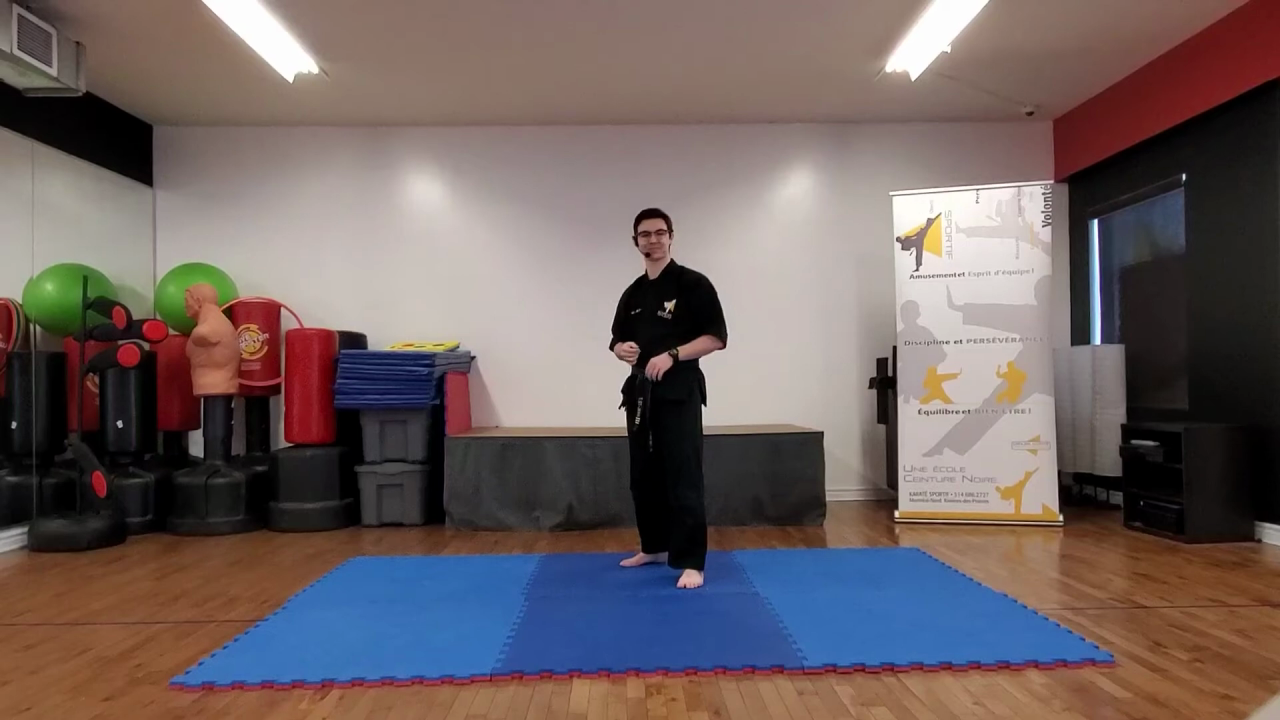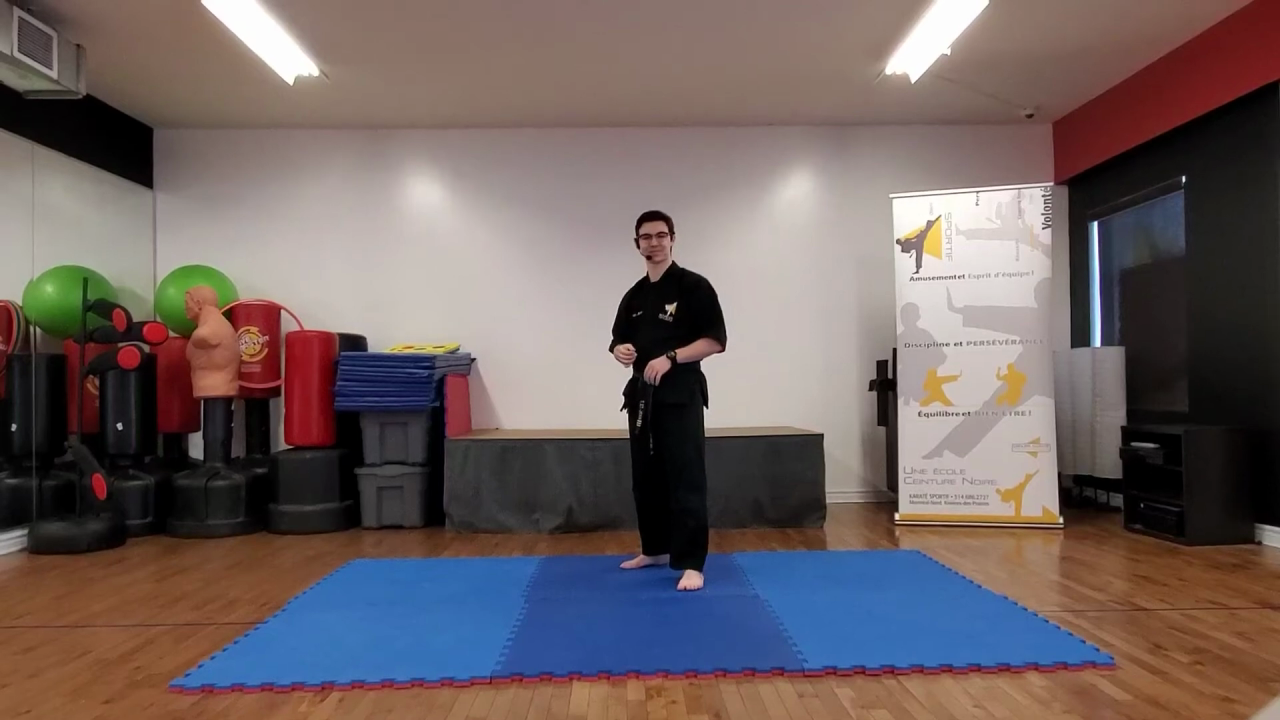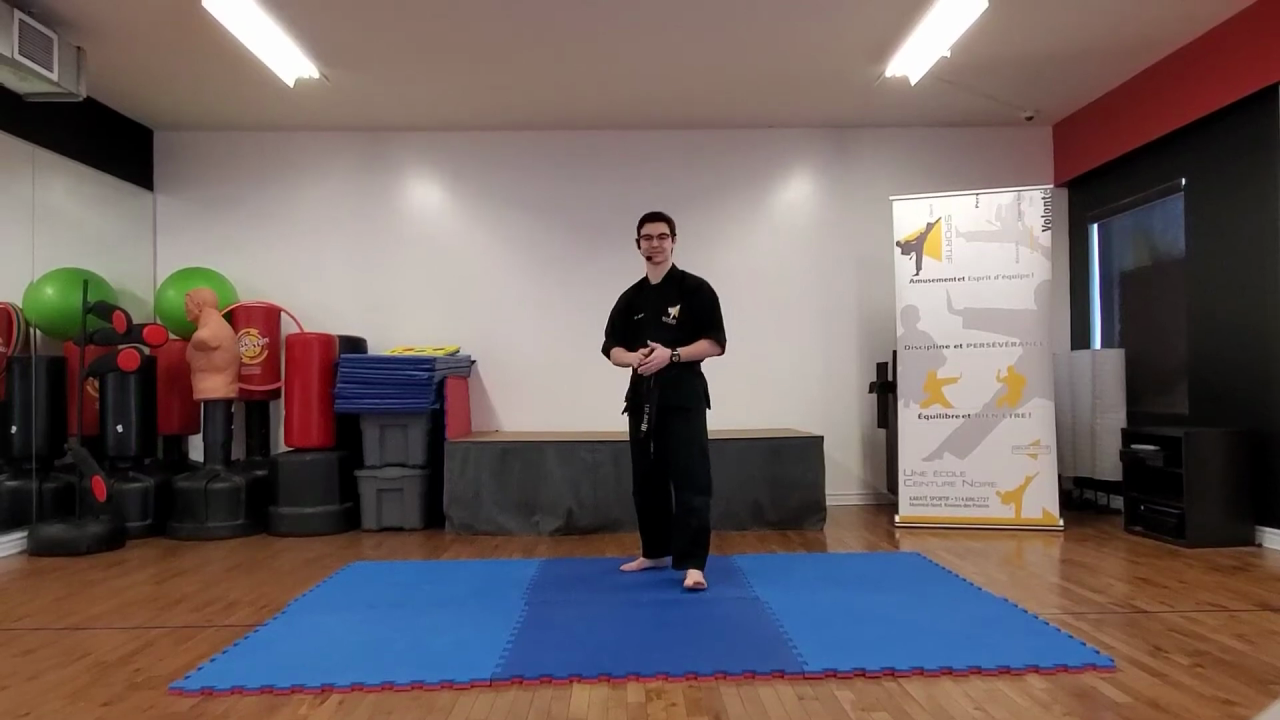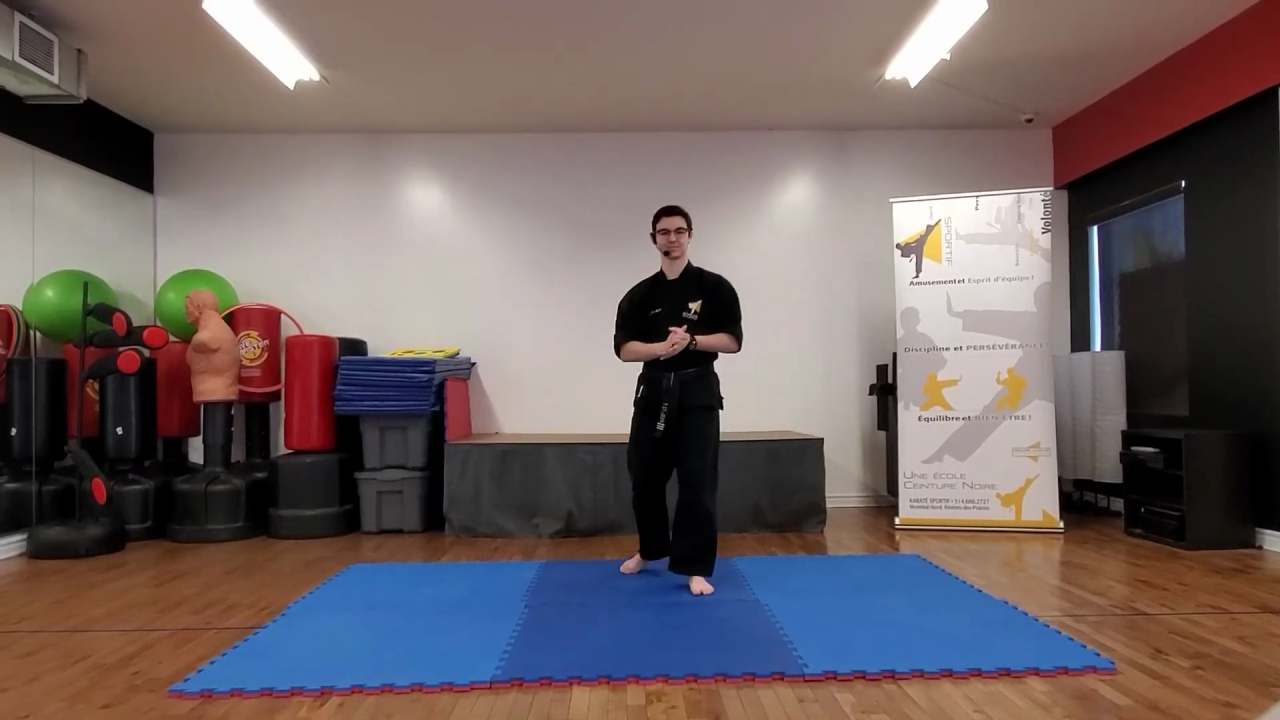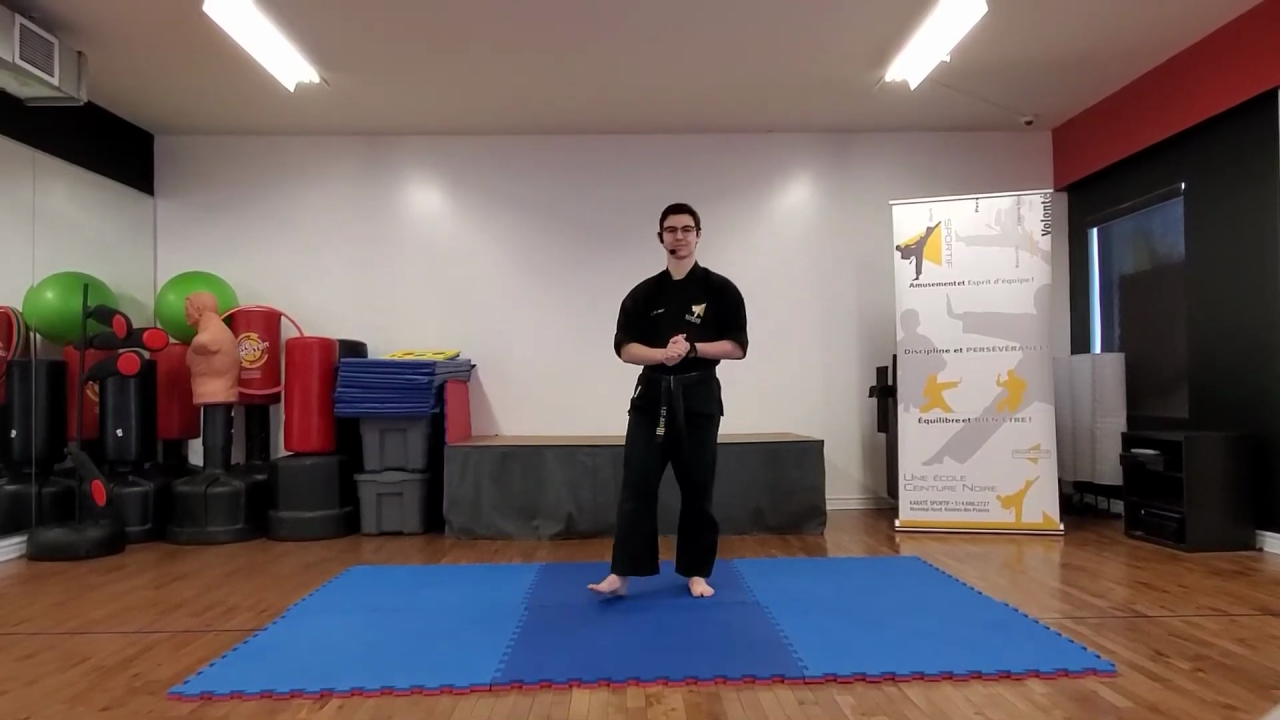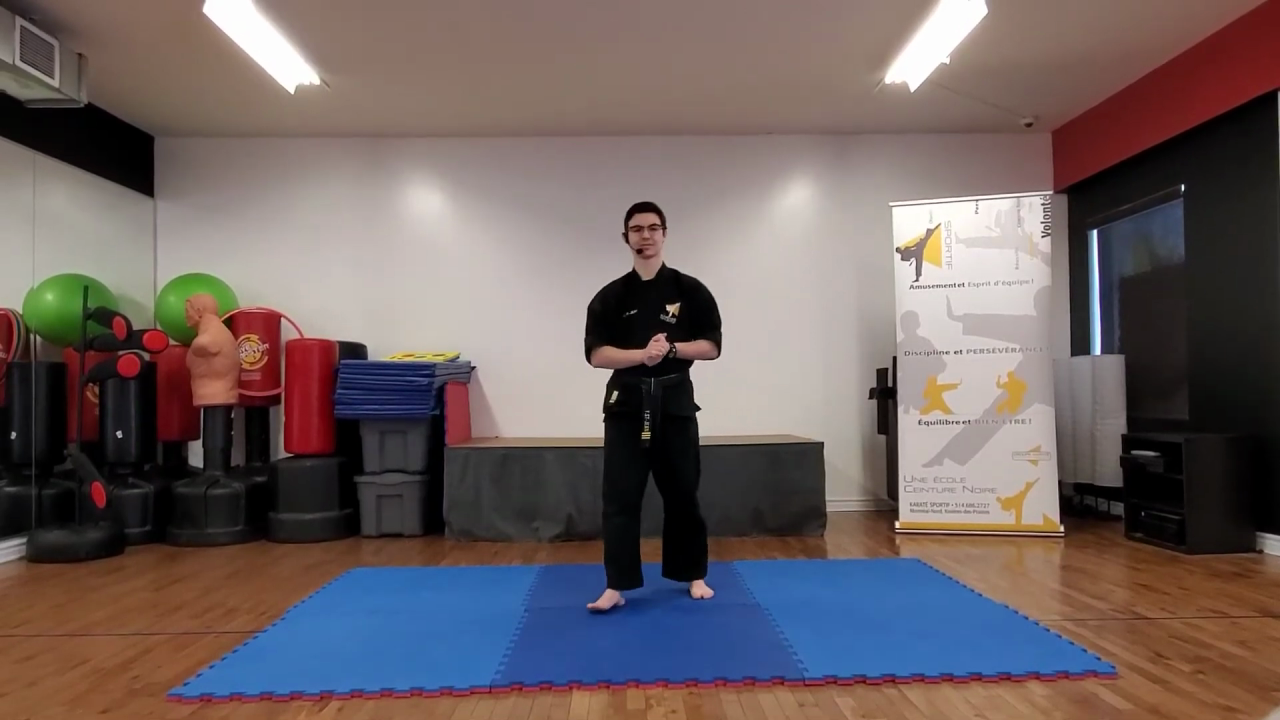
dt=0.4s
person 1, frame 1
left shoulder: (692, 284)
right shoulder: (633, 294)
left elbow: (716, 338)
right elbow: (619, 340)
left wrist: (672, 354)
right wrist: (624, 349)
left hip: (679, 390)
right hip: (641, 391)
left knee: (684, 476)
right knee: (644, 475)
left ankle: (691, 562)
right ankle: (654, 546)
person 1, frame 2
left shoulder: (693, 286)
right shoulder: (634, 296)
left elbow: (715, 340)
right elbow: (621, 339)
left wrist: (670, 358)
right wrist: (621, 350)
left hip: (680, 392)
right hip: (642, 393)
left knee: (685, 477)
right knee: (646, 477)
left ankle: (691, 563)
right ankle: (655, 548)
person 1, frame 3
left shoulder: (695, 289)
right shoulder: (630, 298)
left elbow: (715, 343)
right elbow: (613, 346)
left wrist: (671, 354)
right wrist: (631, 358)
left hip: (684, 394)
right hip: (644, 395)
left knee: (691, 477)
right knee: (647, 480)
left ankle: (693, 563)
right ankle: (656, 551)
person 1, frame 4
left shoulder: (714, 287)
right shoulder: (640, 294)
left elbow: (732, 340)
right elbow: (625, 348)
left wrist: (691, 340)
right wrist: (663, 347)
left hip: (698, 392)
right hip: (653, 392)
left knee: (698, 482)
right knee: (645, 477)
left ankle: (696, 568)
right ankle: (651, 549)
person 1, frame 5
left shoulder: (720, 290)
right shoulder: (644, 294)
left elbow: (737, 347)
right elbow: (625, 348)
left wrist: (690, 349)
right wrist: (663, 353)
left hip: (698, 397)
right hip: (652, 395)
left knee: (697, 489)
right knee: (637, 485)
left ankle: (696, 571)
right ankle: (622, 572)
person 1, frame 6
left shoulder: (689, 290)
right shoulder: (611, 296)
left elbow: (712, 347)
right elbow: (596, 354)
left wrist: (671, 349)
right wrist: (642, 354)
left hip: (675, 400)
right hip: (626, 402)
left knee: (682, 493)
right knee: (621, 496)
left ankle: (692, 574)
right ankle: (617, 586)
